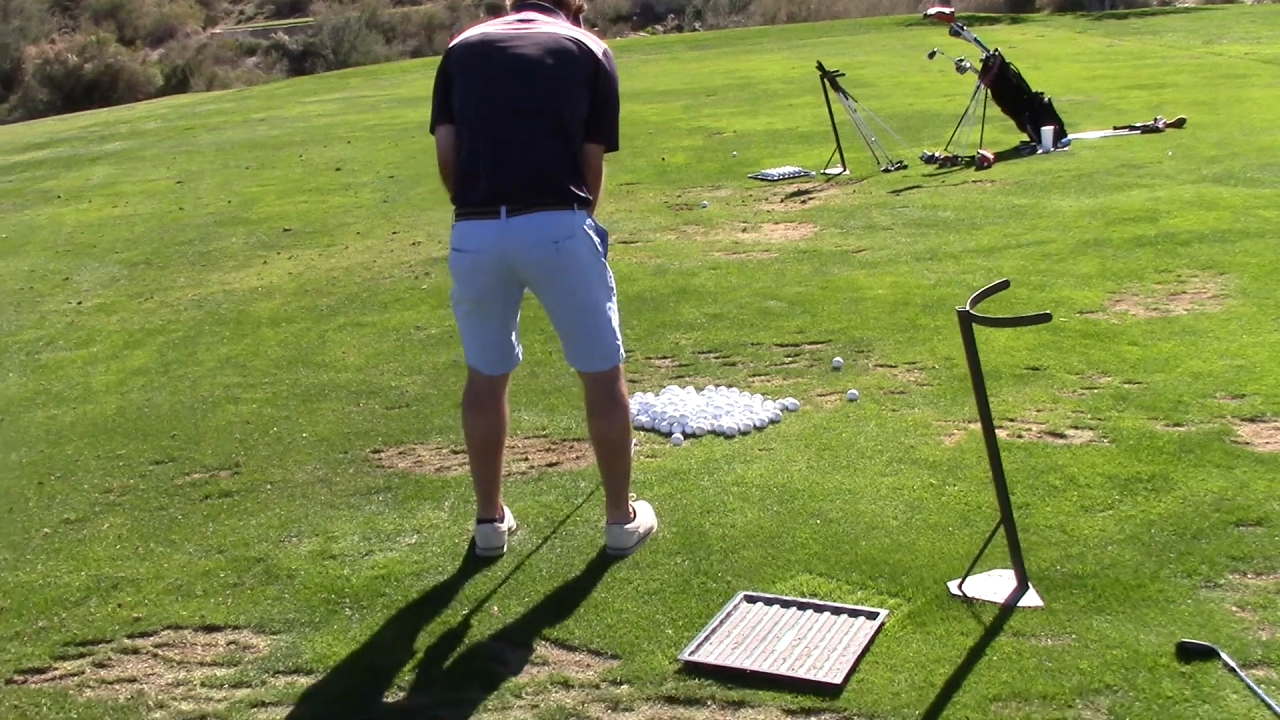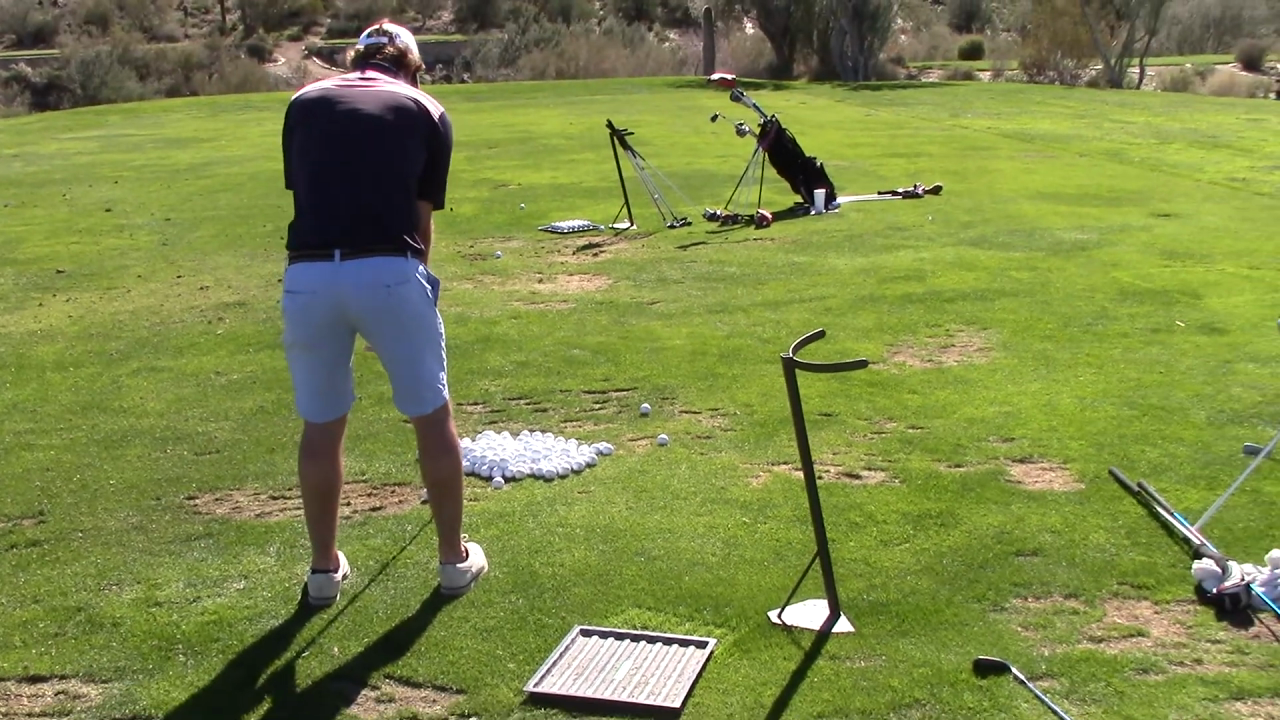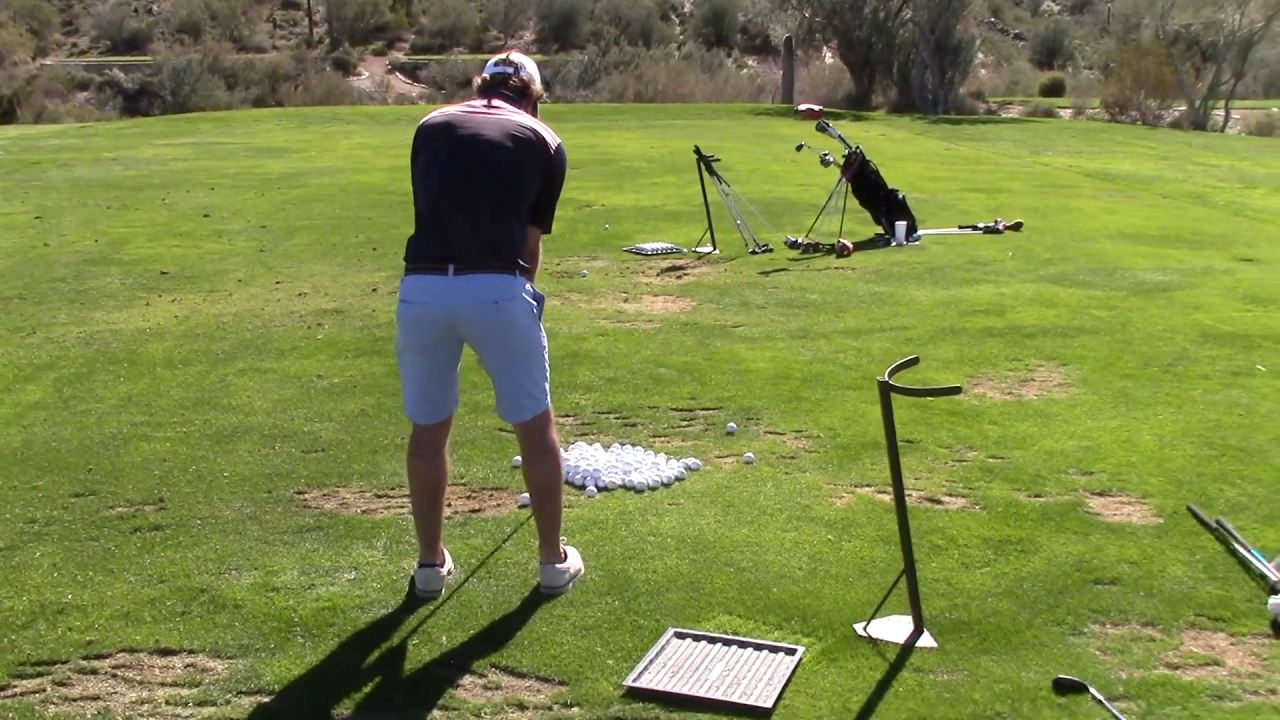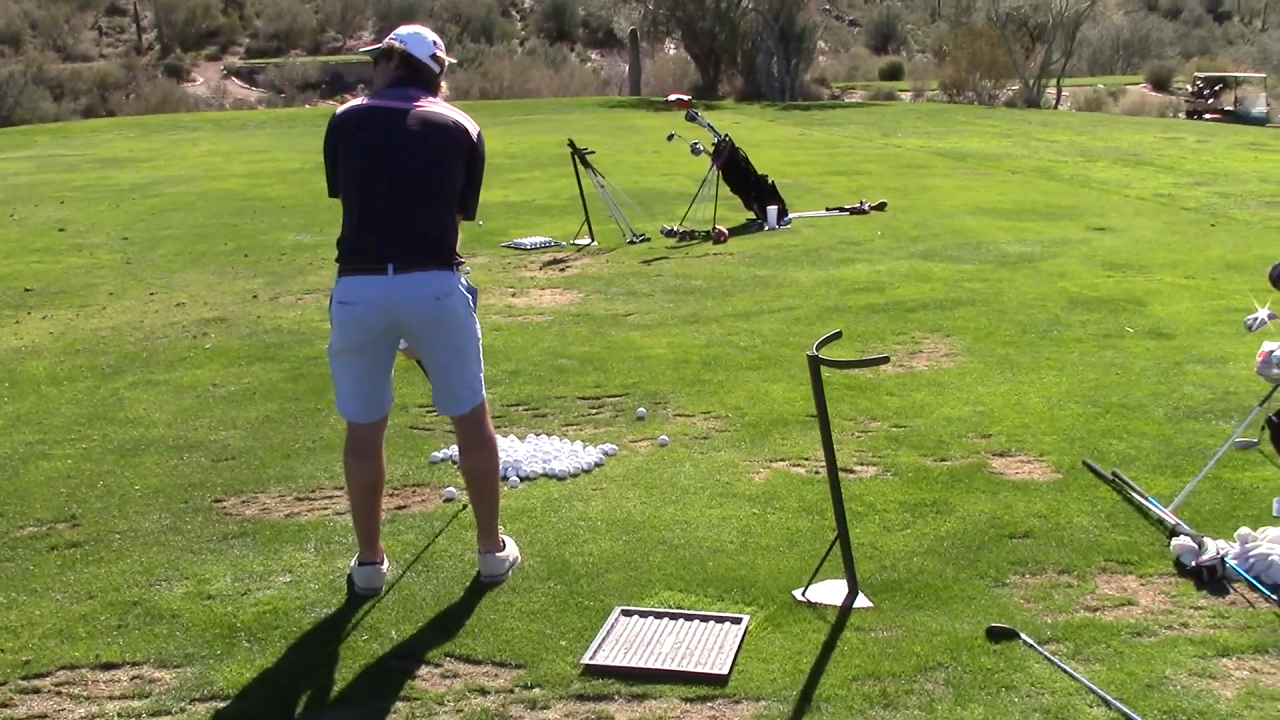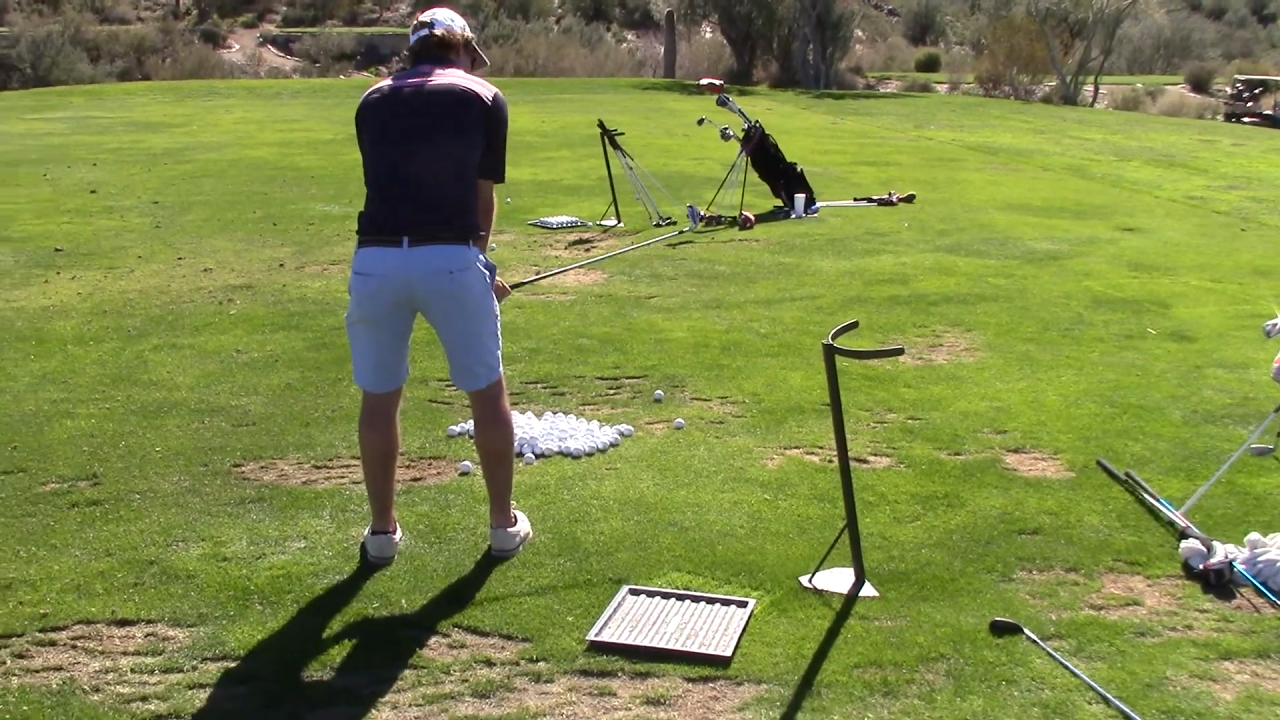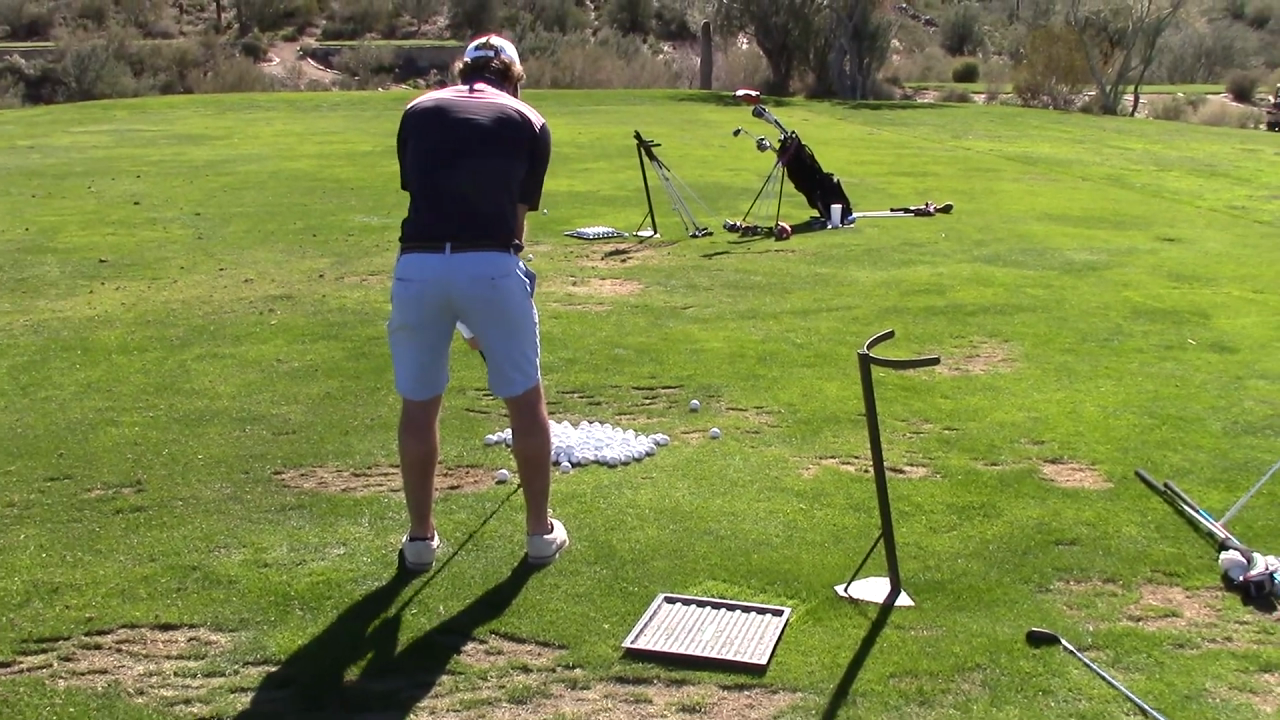
dt=0.7s
person 1, frame 1
left shoulder: (462, 47)
right shoulder: (589, 50)
left elbow: (446, 155)
right elbow: (592, 165)
left hip: (475, 232)
right hip: (556, 226)
left knee: (485, 376)
right knee: (603, 373)
left ankle: (490, 517)
right ankle: (621, 516)
person 1, frame 2
left shoulder: (304, 101)
right shoulder: (427, 111)
left hip: (308, 275)
right hip: (388, 273)
left knee: (320, 426)
right knee: (431, 416)
left ankle: (324, 566)
right ankle: (454, 556)
person 1, frame 3
left shoulder: (432, 126)
right shoulder: (544, 142)
left hip: (423, 286)
right hip: (497, 288)
left knee: (428, 428)
right knee: (535, 424)
left ankle: (431, 561)
right ankle: (553, 558)
person 1, frame 4
left shoulder: (346, 120)
right shoulder: (463, 130)
left elbow: (346, 203)
left hip: (359, 286)
right hip: (434, 284)
left knee: (363, 427)
right knee: (470, 416)
left ankle: (370, 560)
right ankle: (491, 547)
person 1, frame 5
left shoulder: (372, 101)
right shoulder: (483, 97)
right elbow: (482, 197)
right wrist: (478, 263)
left hip: (376, 258)
right hip: (450, 258)
left knee: (379, 398)
right knee: (487, 392)
left ankle: (383, 529)
right ankle: (503, 522)
person 1, frame 6
left shoulder: (418, 110)
right shoulder: (529, 122)
right wrist: (492, 272)
left hip: (419, 265)
right hip: (491, 266)
left knee: (418, 405)
right knee: (525, 400)
left ankle: (420, 537)
right ankle: (539, 530)
